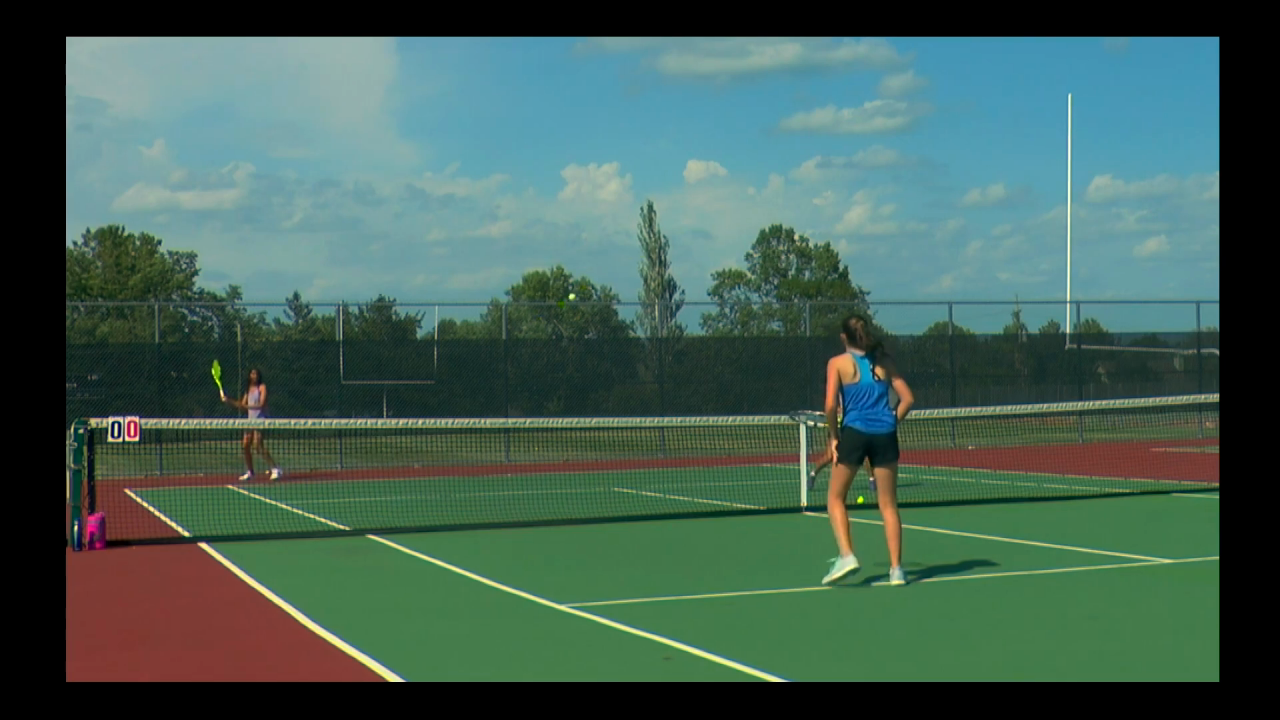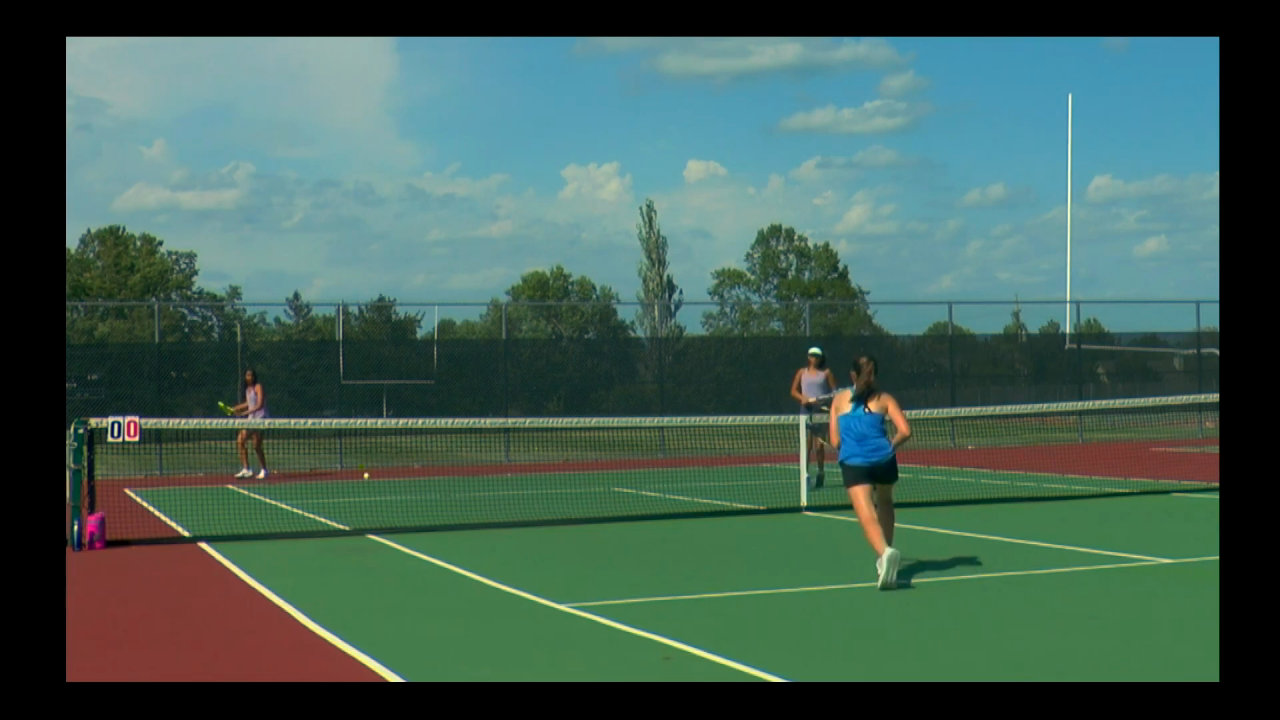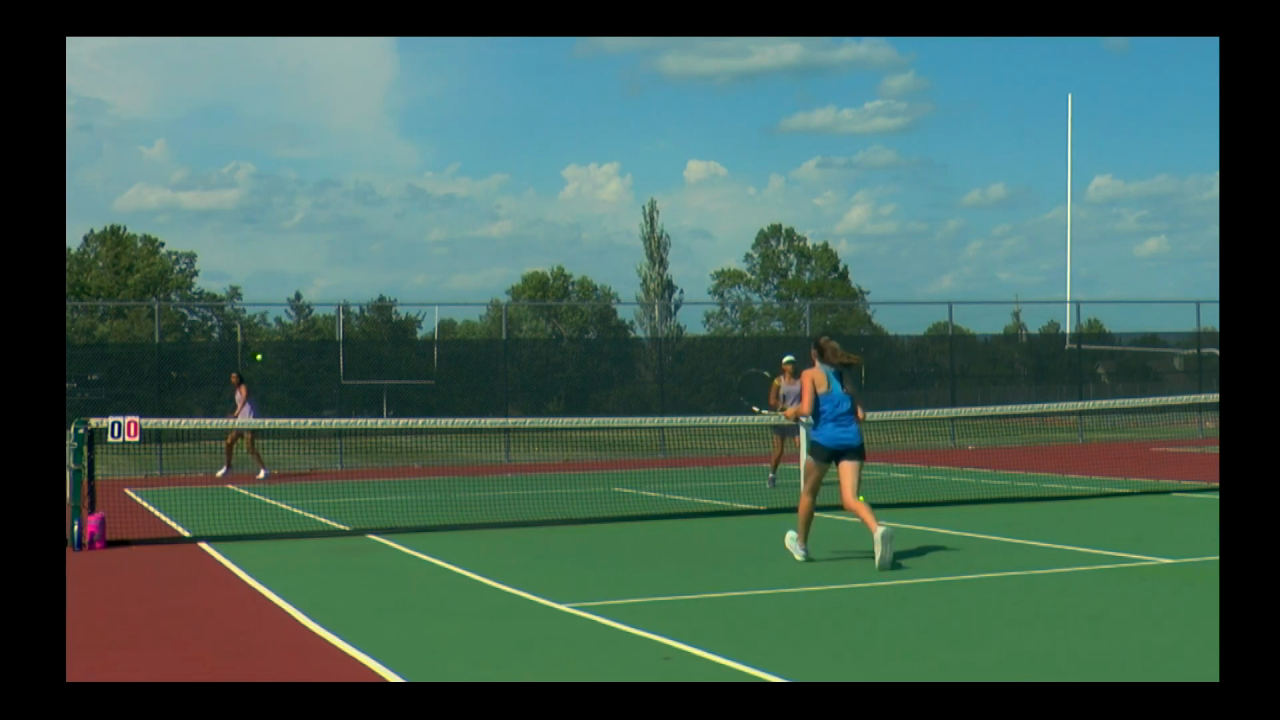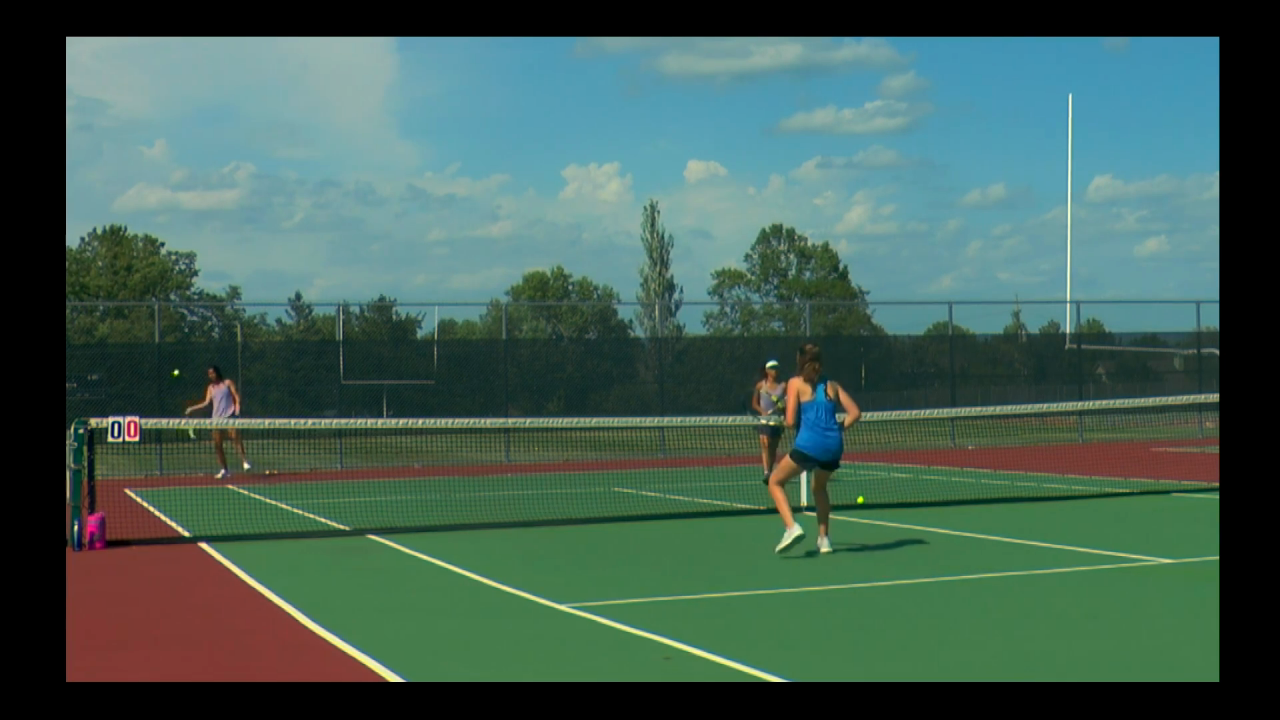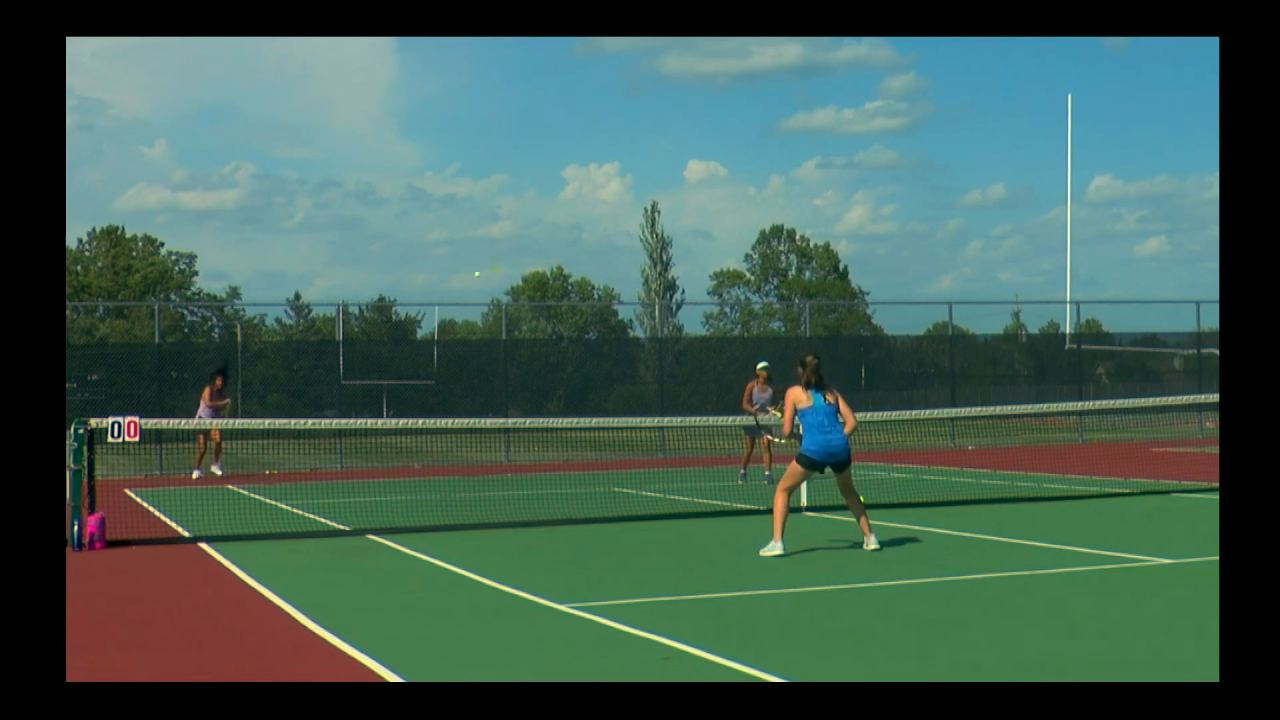
dt=0.4s
person 1, frame 1
left shoulder: (837, 363)
right shoulder: (884, 362)
left elbow: (830, 407)
right elbow: (908, 400)
left wrist: (835, 436)
left hip: (854, 434)
right hip: (884, 434)
left knee: (836, 499)
right knee: (889, 504)
left ankle: (846, 556)
right ankle: (896, 569)
person 1, frame 2
left shoulder: (840, 398)
right shoulder: (885, 398)
left elbow: (835, 441)
right elbow: (905, 431)
left hip: (853, 462)
right hip: (883, 459)
left knee: (869, 521)
right knee: (885, 504)
left ankle: (887, 553)
right ankle: (886, 553)
person 1, frame 3
left shoulder: (810, 375)
right shoulder: (844, 377)
left elbow: (807, 409)
right elbow: (860, 414)
left wrist: (793, 412)
left hip: (825, 439)
right hip: (852, 439)
left knee: (809, 492)
right knee: (851, 501)
left ankle: (801, 543)
right ankle: (878, 530)
person 1, frame 4
left shoulder: (796, 383)
right shoulder: (832, 384)
left elbow: (791, 421)
right elbow: (855, 413)
left hip: (808, 446)
right hip: (833, 447)
left knee: (775, 482)
right knee: (819, 488)
left ankle: (792, 527)
right ankle: (823, 540)
person 1, frame 5
left shoulder: (793, 392)
right shoulder: (831, 391)
left elbow: (787, 430)
right elbow: (852, 422)
left wrist: (799, 437)
left hip: (813, 450)
right hip: (840, 447)
left knee: (782, 490)
right knee: (848, 490)
left ankle: (777, 542)
right ankle: (870, 537)
